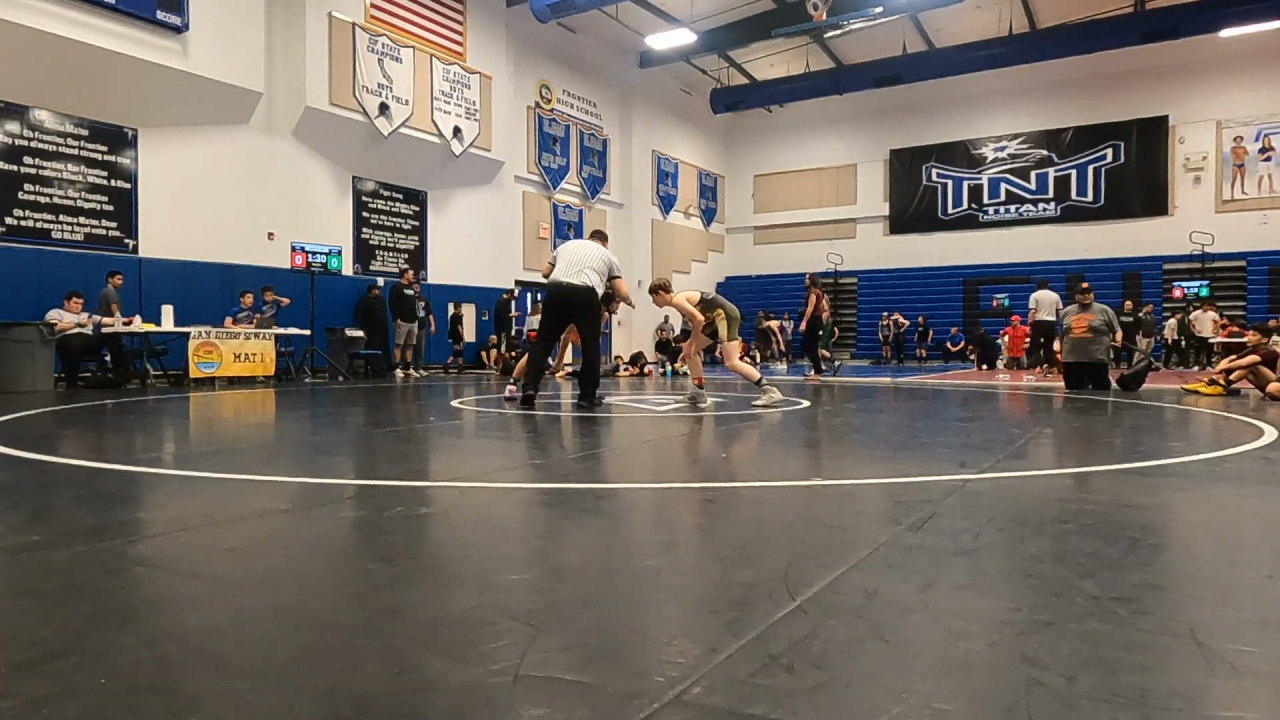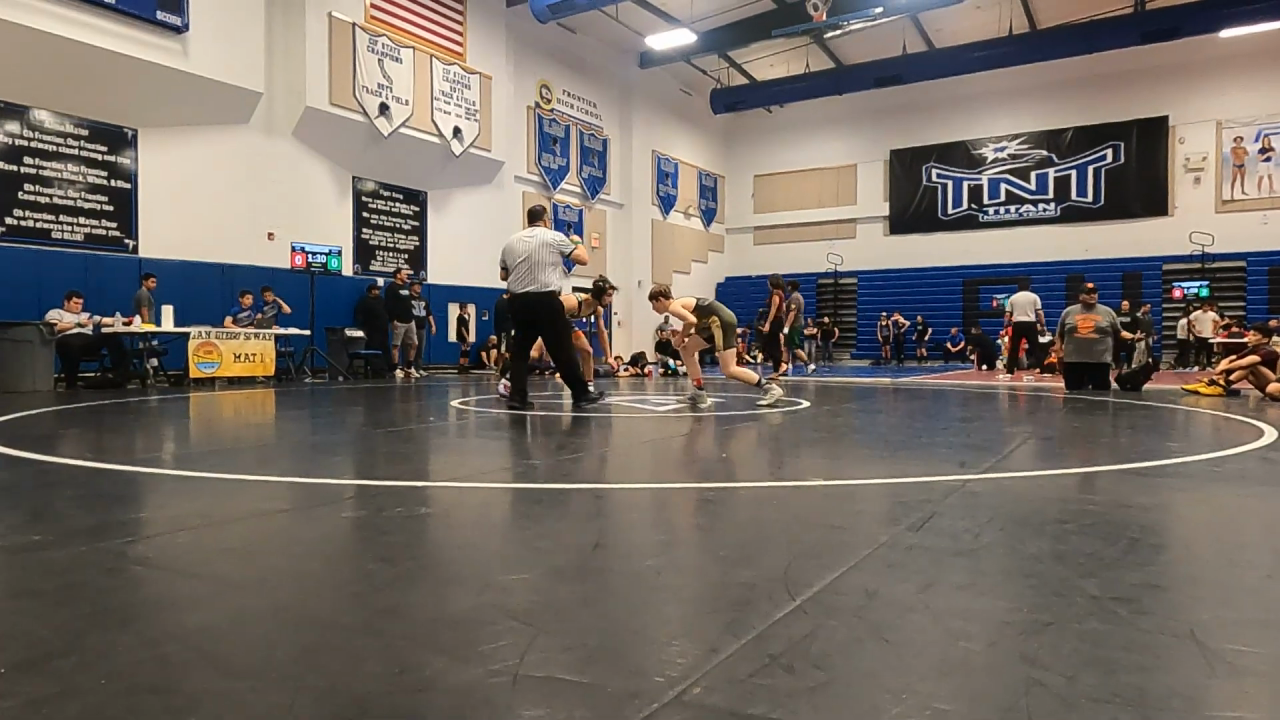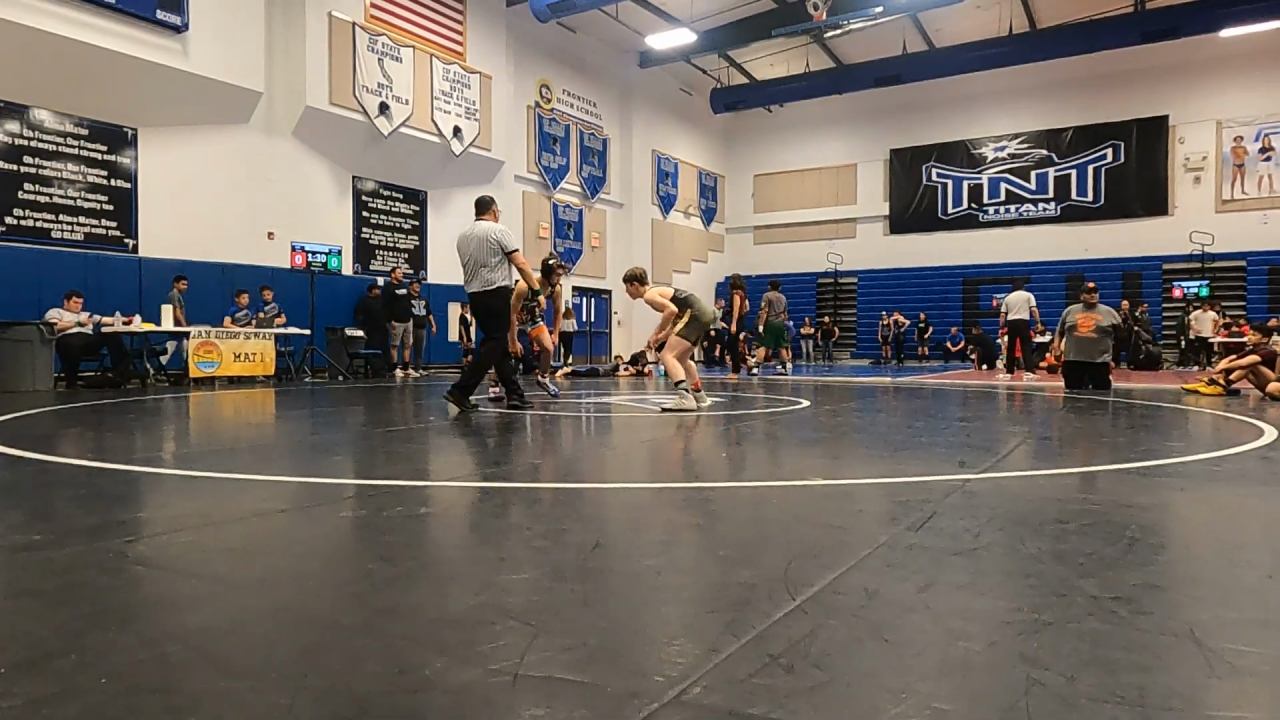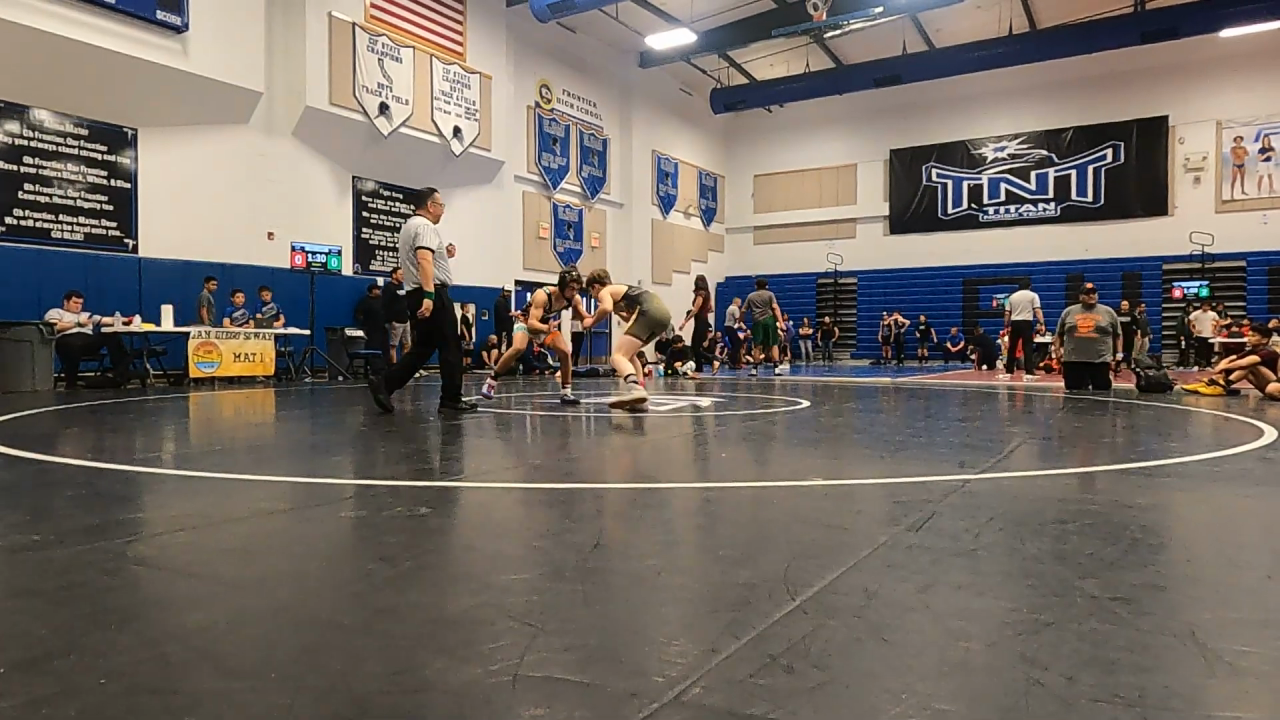
dt=0.5s
person 1, frame 1
left shoulder: (566, 245)
right shoulder: (608, 256)
left elbow: (545, 273)
right elbow: (621, 293)
right wrist: (629, 301)
left hip: (556, 292)
right hip: (585, 295)
left knee: (543, 342)
right knee: (590, 346)
left ankle: (530, 387)
right ankle: (587, 396)
person 1, frame 2
left shoulder: (511, 242)
right shoulder: (554, 237)
left elbow: (503, 276)
right elbow: (583, 259)
right wrist: (577, 242)
left hip: (518, 301)
right hip: (545, 300)
left knee: (520, 350)
right knee: (562, 348)
left ankle: (517, 397)
right ankle: (581, 394)
person 1, frame 3
left shoulder: (463, 236)
right shoulder: (498, 230)
right elbow: (520, 263)
right wrist: (536, 290)
left hip: (476, 297)
right hip: (496, 296)
left knee: (500, 346)
right knee: (495, 346)
left ankle: (514, 395)
right ankle: (459, 392)
person 1, frame 4
left shoulder: (408, 226)
right shoulder: (425, 227)
right elbow: (424, 261)
left wrist: (442, 254)
right wrist: (429, 295)
left hip: (415, 294)
right hip: (433, 295)
left knee: (424, 346)
right knee: (451, 346)
left ankle: (383, 384)
right ankle: (452, 400)
